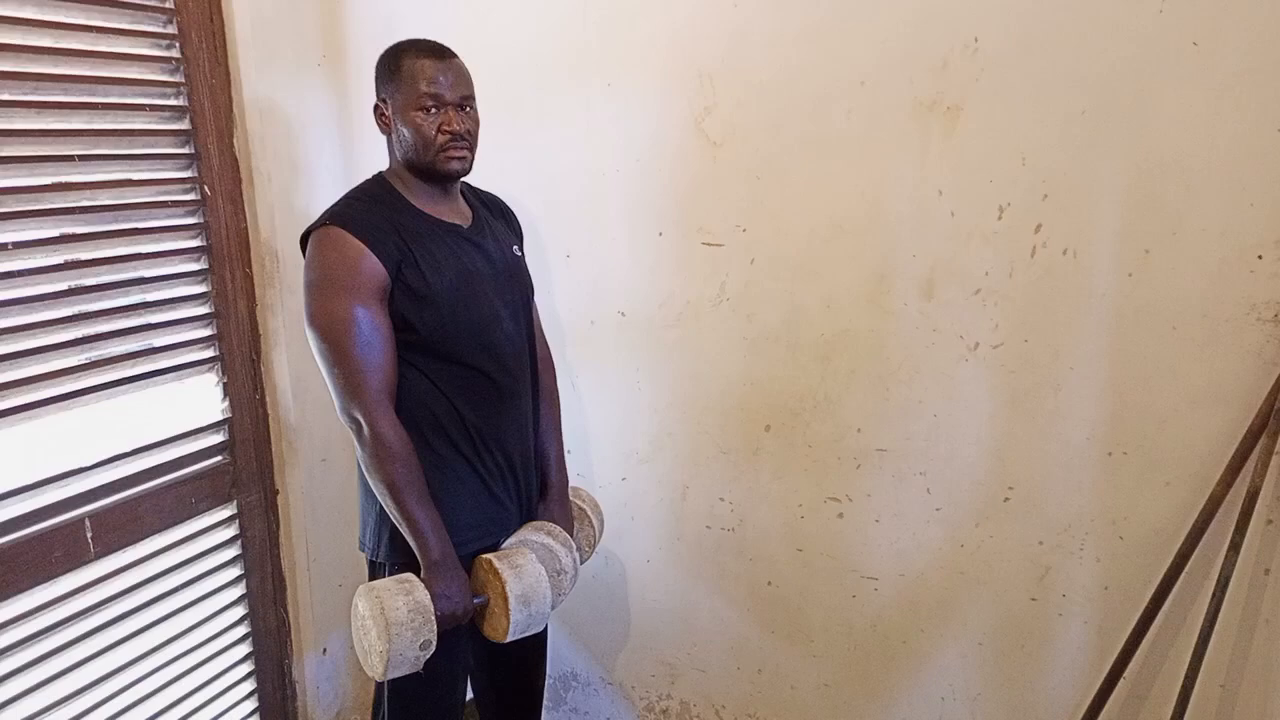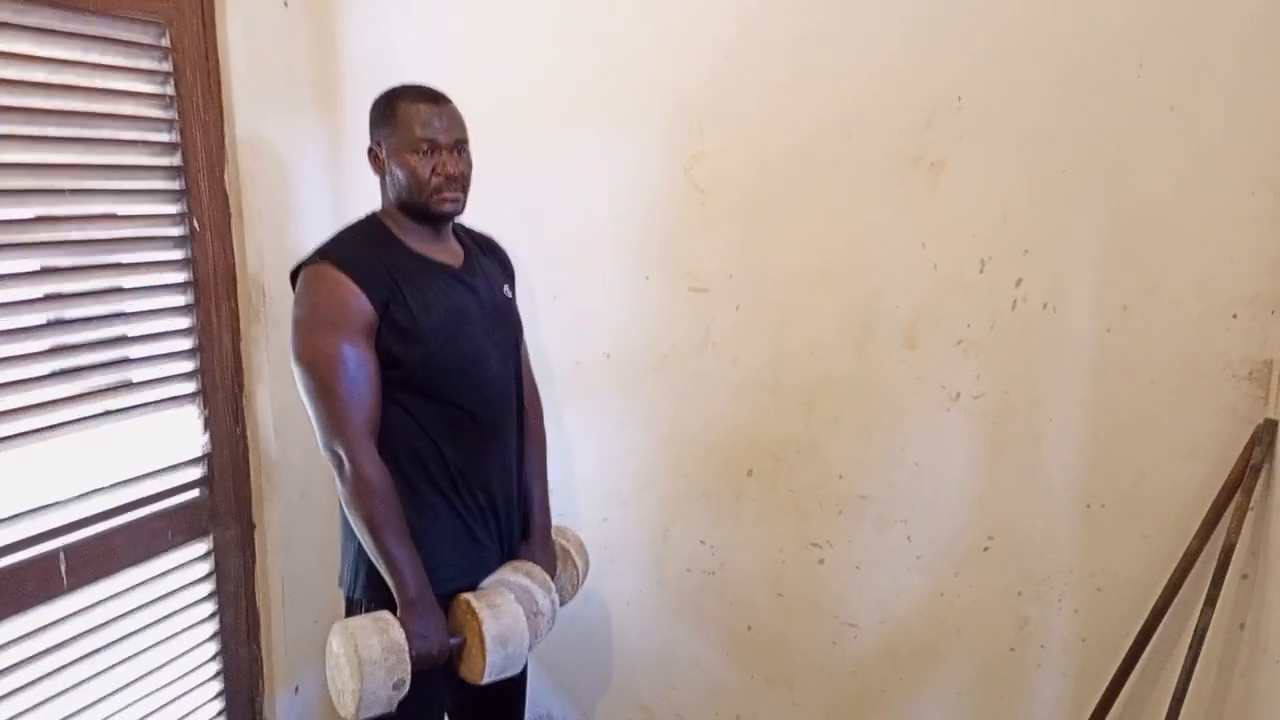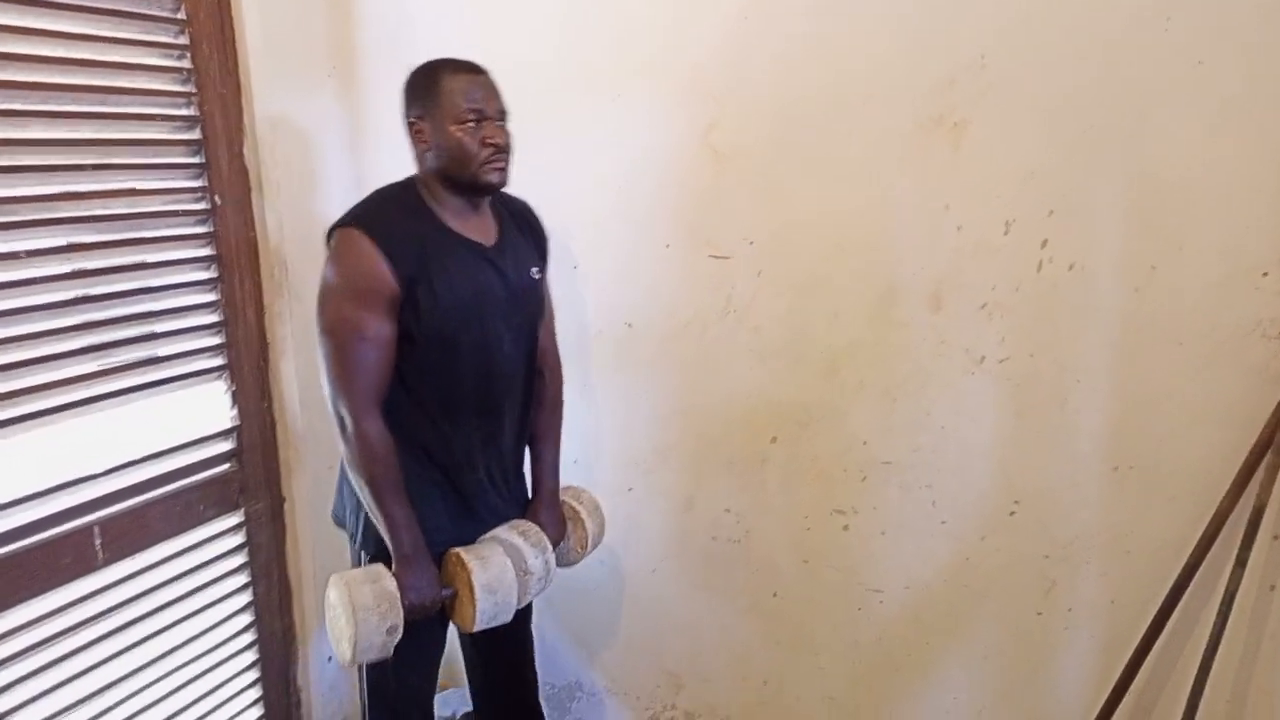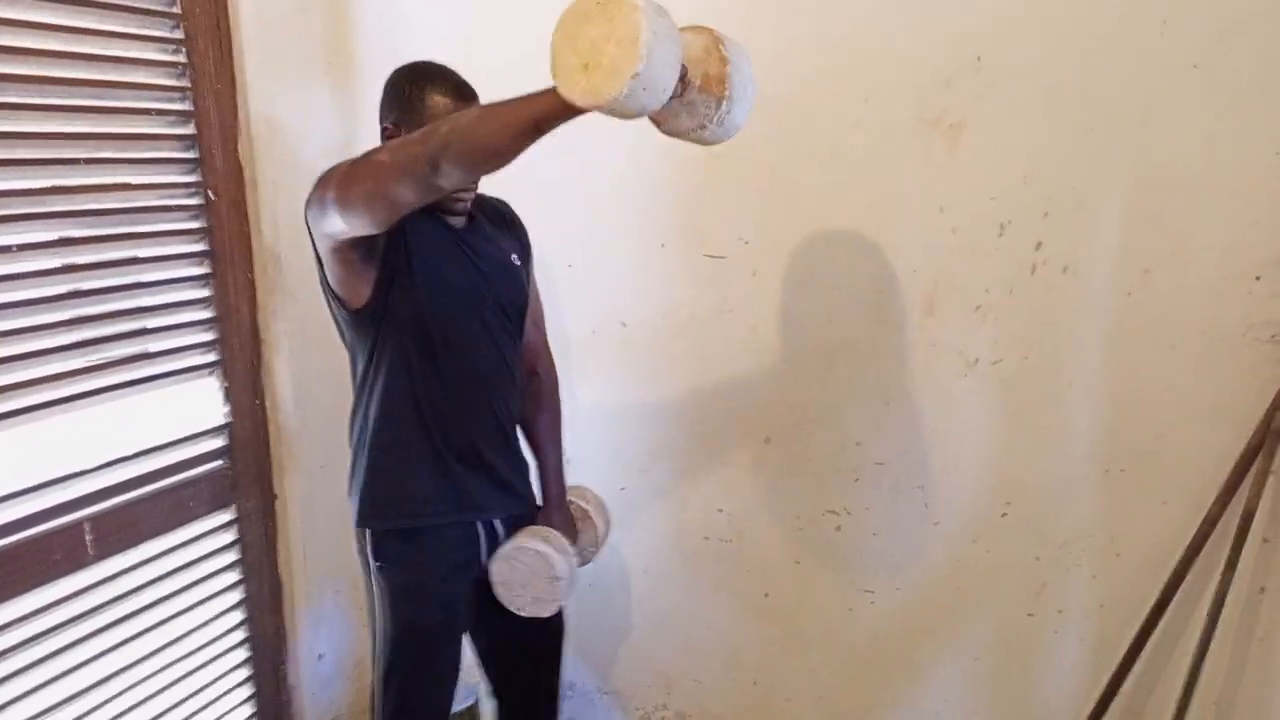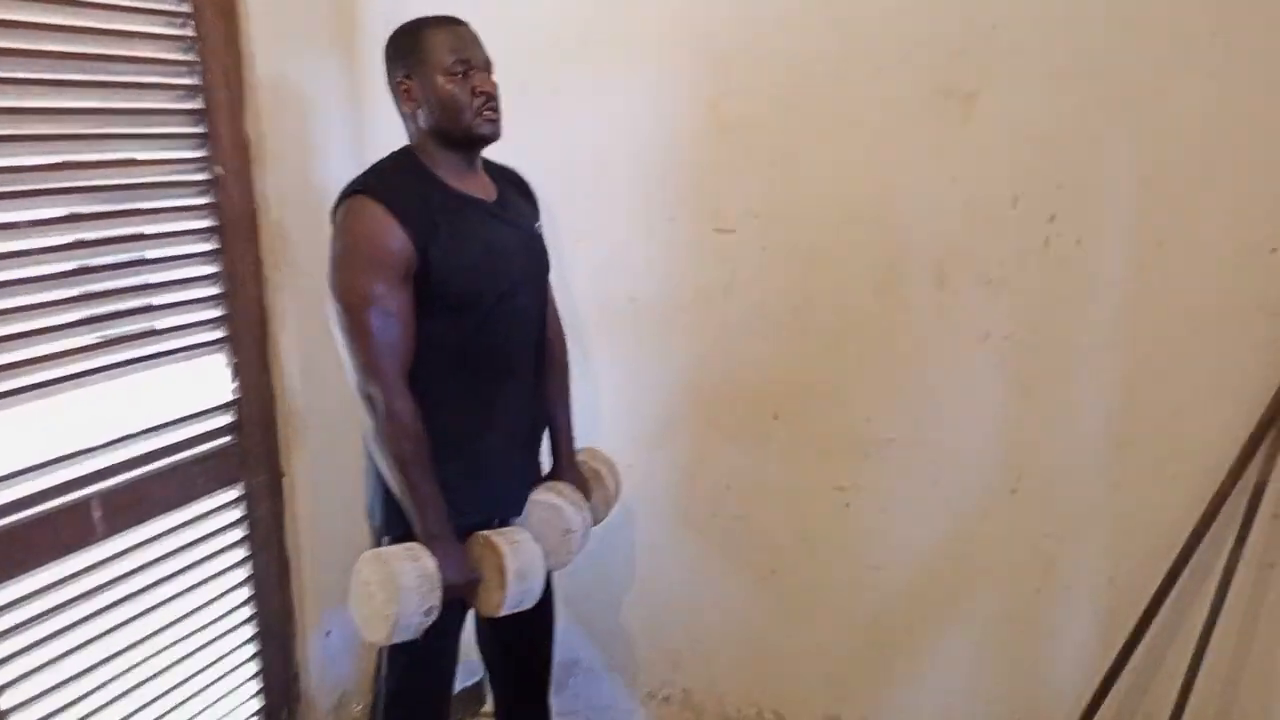
dt=1s
person 1, frame 1
left shoulder: (497, 216)
right shoulder: (350, 241)
right elbow: (370, 417)
left wrist: (556, 489)
right wrist: (437, 558)
left hip: (519, 512)
right hip: (425, 532)
person 1, frame 2
left shoulder: (490, 258)
right shoulder: (341, 280)
right elbow: (353, 453)
left wrist: (539, 532)
right wrist: (412, 596)
left hip: (500, 551)
right hip: (406, 568)
person 1, frame 3
left shoulder: (524, 226)
right shoulder: (373, 244)
right elbow: (358, 415)
left wrist: (547, 495)
right wrist: (408, 552)
left hip: (499, 505)
right hip: (408, 512)
person 1, frame 4
left shoulder: (503, 225)
right shoulder: (346, 208)
left elbow: (535, 365)
right elbow: (440, 161)
left wrist: (555, 497)
right wrist: (579, 95)
left hip: (505, 501)
right hip: (413, 513)
person 1, frame 5
left shoulder: (514, 192)
right shoulder: (378, 215)
right elbow: (384, 394)
left wrist: (565, 457)
right wrist: (436, 536)
left hip: (516, 484)
right hip: (426, 497)
left knee: (526, 651)
